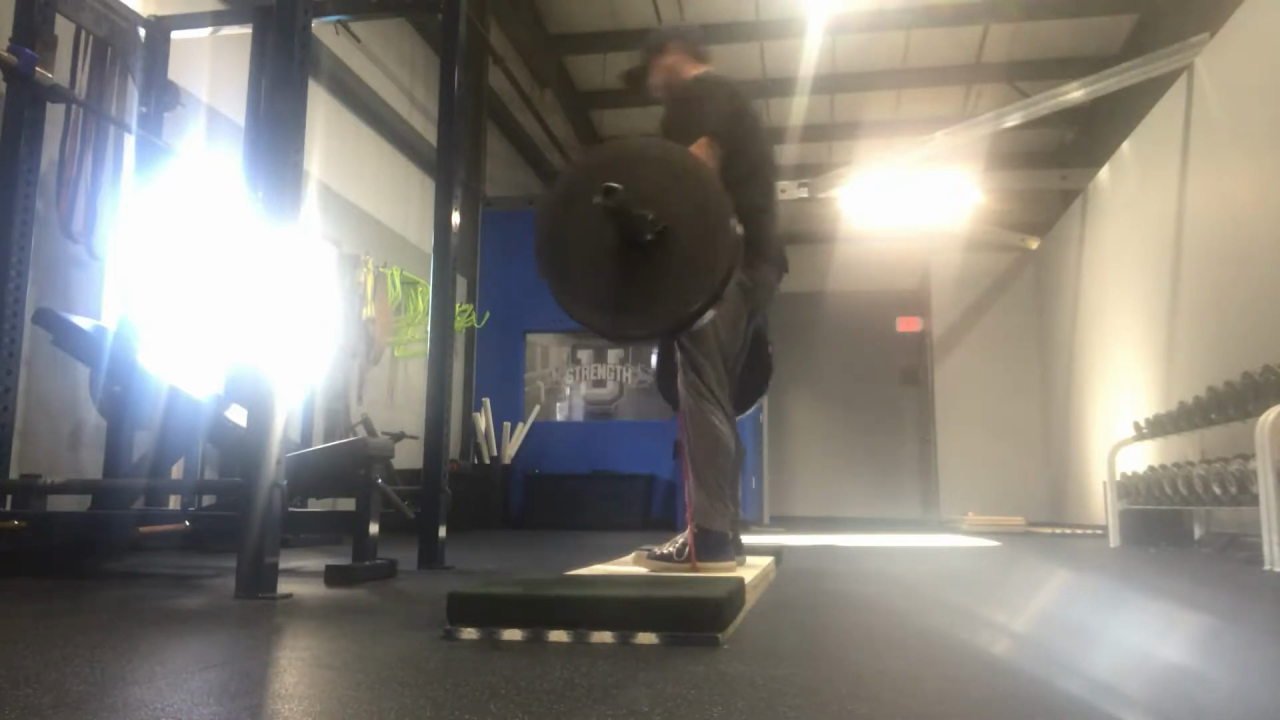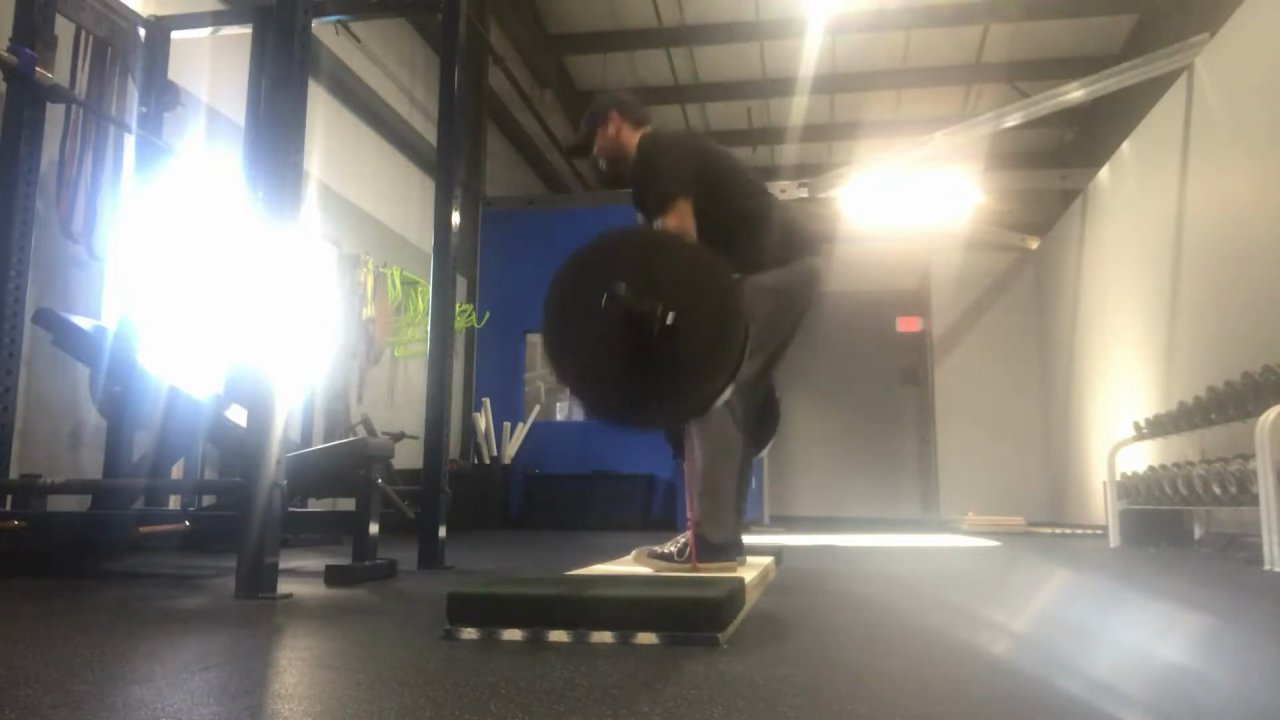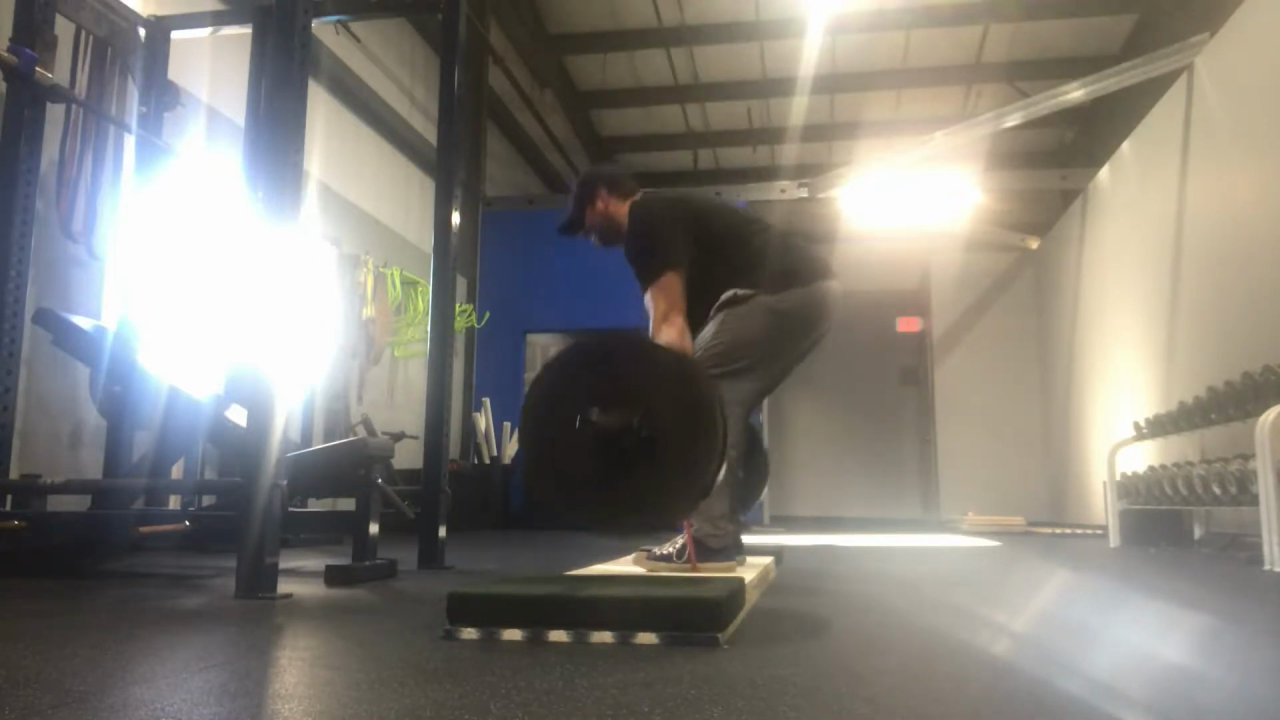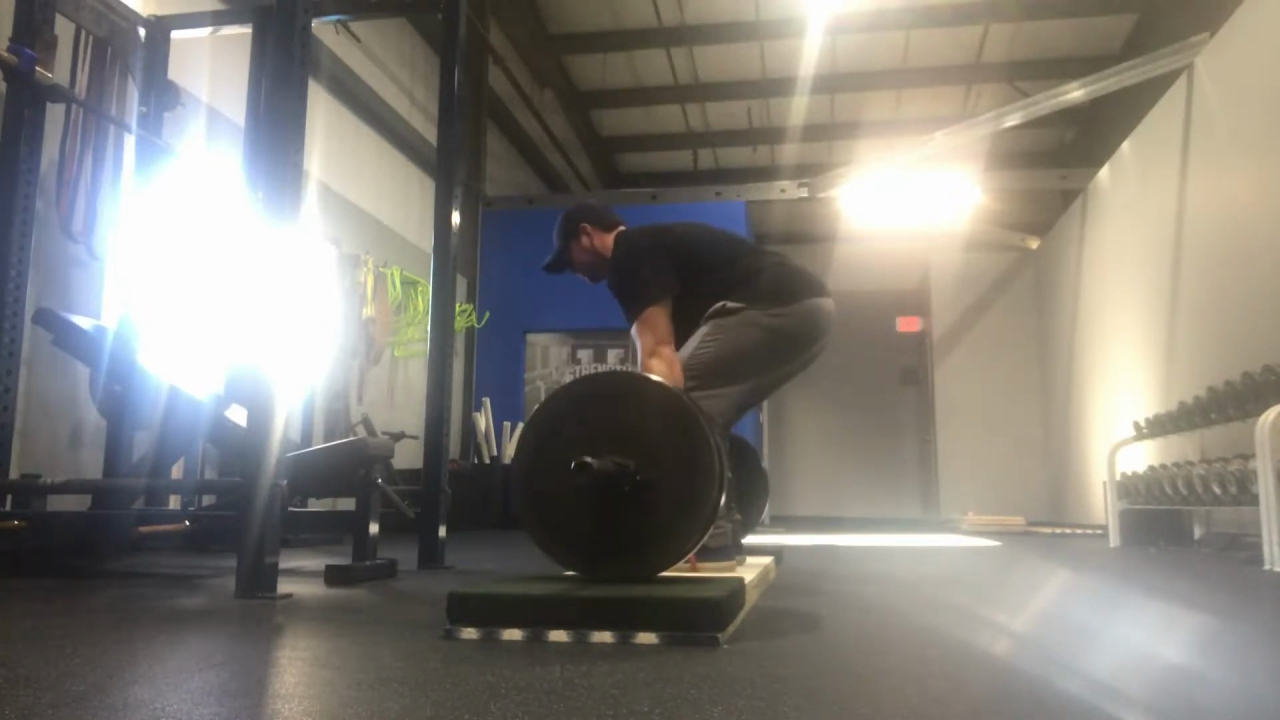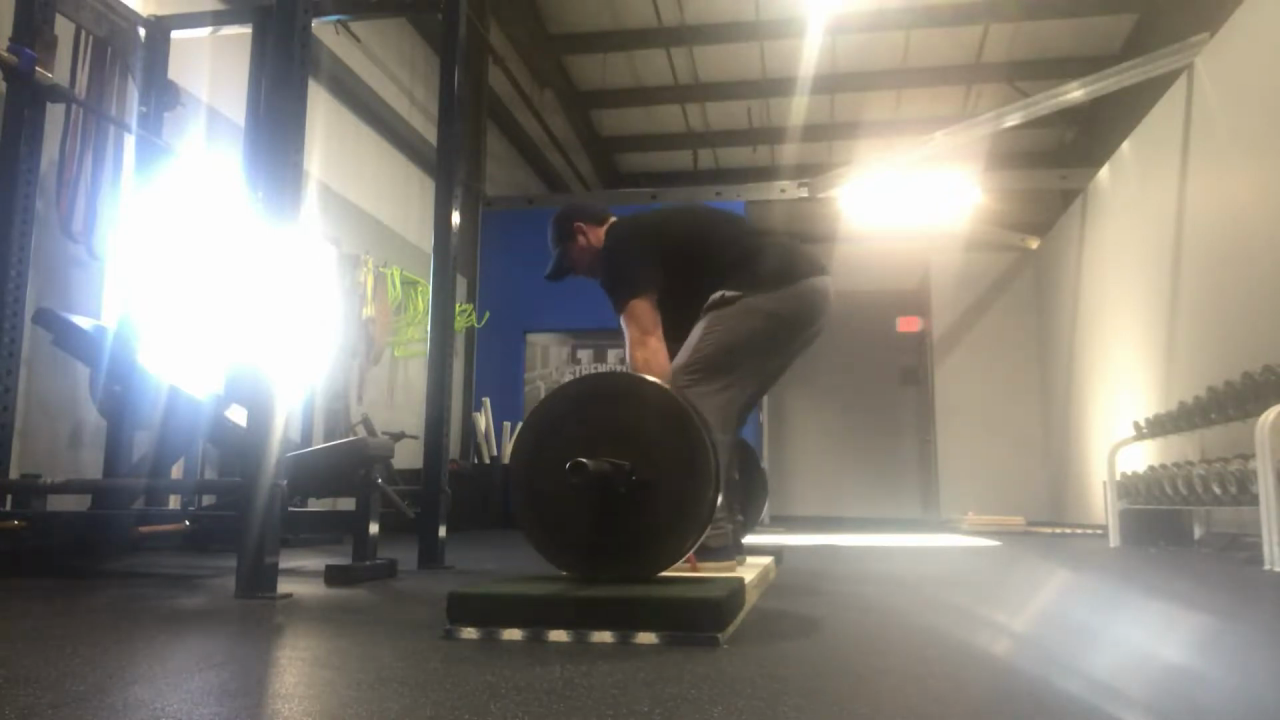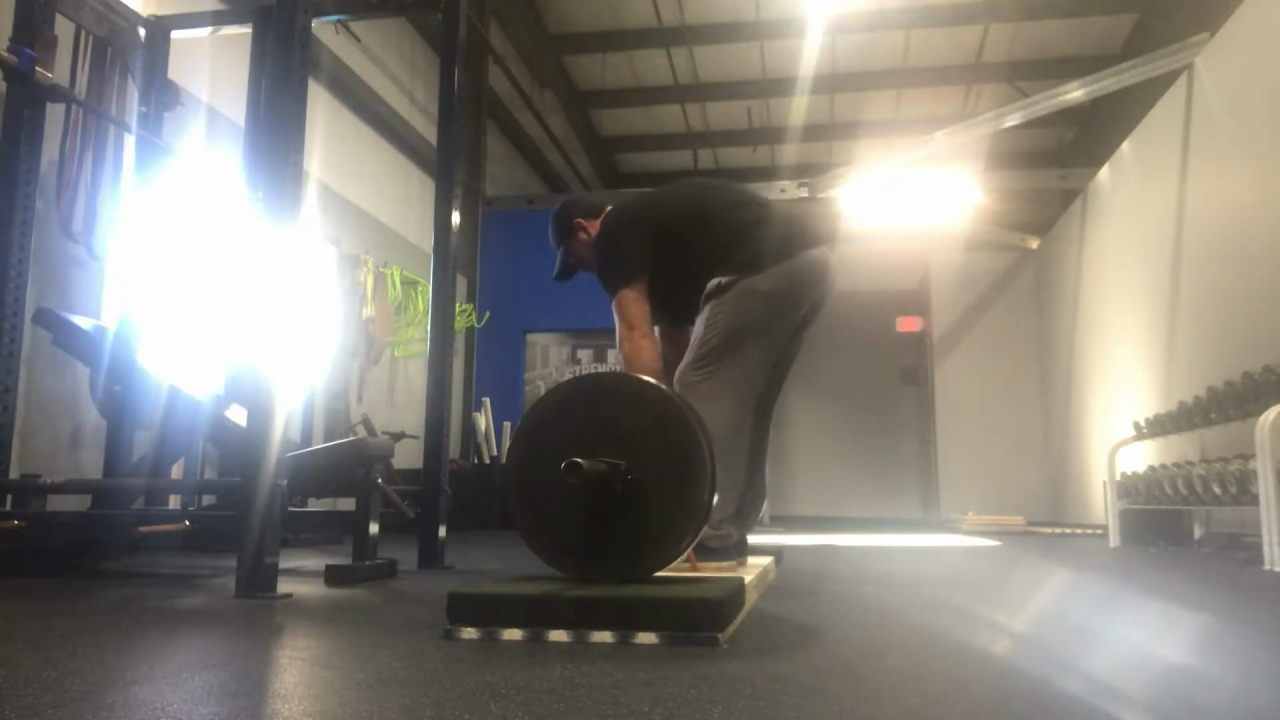
dt=0.3s
person 1, frame 1
left shoulder: (697, 93)
right shoulder: (726, 101)
right hip: (750, 260)
left knee: (702, 397)
right knee: (712, 398)
left ankle: (708, 540)
right ankle: (719, 535)
person 1, frame 2
left shoulder: (656, 152)
right shoulder: (678, 154)
left elbow: (679, 236)
right elbow: (692, 237)
left hip: (764, 268)
right hip: (789, 262)
right knee: (729, 402)
left ankle: (711, 542)
right ankle: (721, 536)
person 1, frame 3
left shoulder: (648, 222)
right shoulder: (666, 218)
left elbow: (669, 321)
right elbow: (681, 320)
left hip: (785, 292)
right hip: (808, 292)
right knee: (718, 403)
left ankle: (709, 542)
right ankle: (720, 535)
person 1, frame 4
left shoulder: (631, 255)
right shoulder: (651, 249)
left elbow: (659, 355)
right elbow: (667, 353)
left hip: (781, 309)
right hip: (806, 308)
right knee: (699, 407)
left ankle: (707, 542)
right ankle: (720, 536)
person 1, frame 5
left shoulder: (621, 245)
right shoulder: (648, 238)
left elbow: (646, 341)
right elbow: (666, 341)
left hip: (772, 289)
right hip: (803, 286)
left knee: (689, 398)
right knee: (712, 404)
left ankle: (708, 542)
right ankle: (722, 534)
person 1, frame 6
left shoulder: (616, 232)
right shoulder: (656, 226)
left elbow: (636, 333)
right elbow: (672, 330)
left hip: (769, 266)
right hip: (806, 258)
left knee: (703, 390)
right knee: (738, 402)
left ankle: (711, 542)
right ankle: (728, 533)
